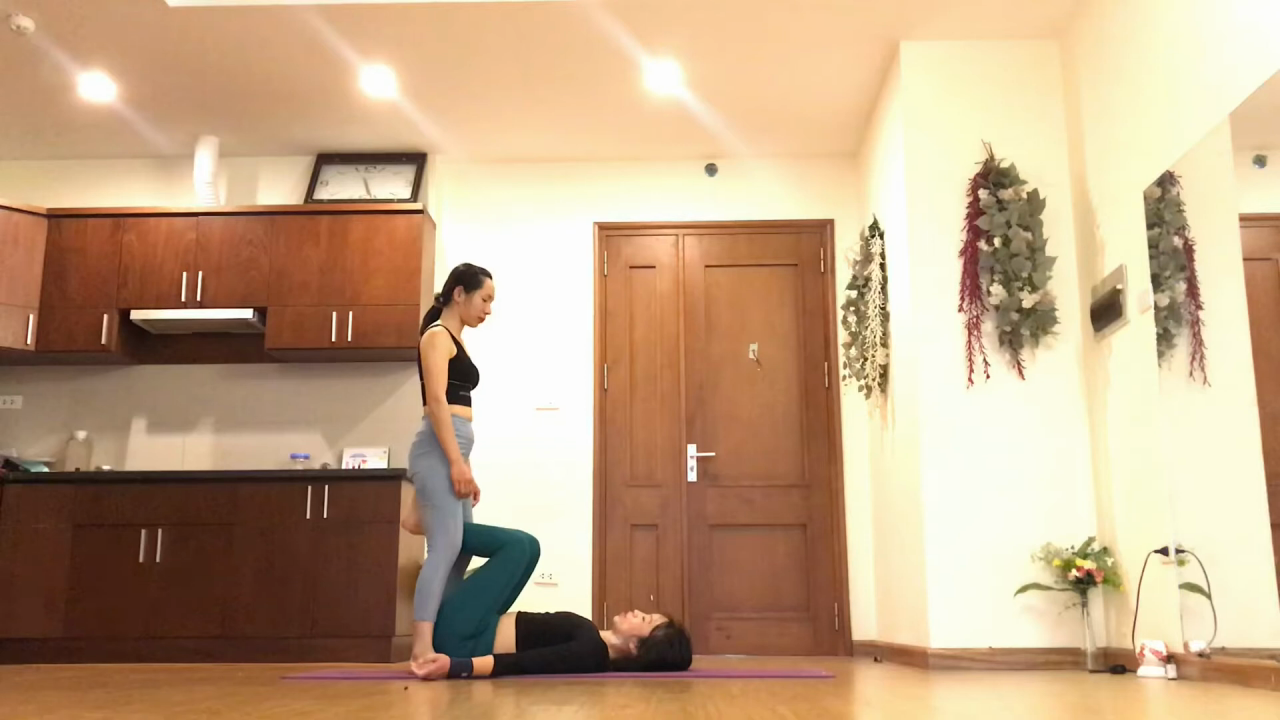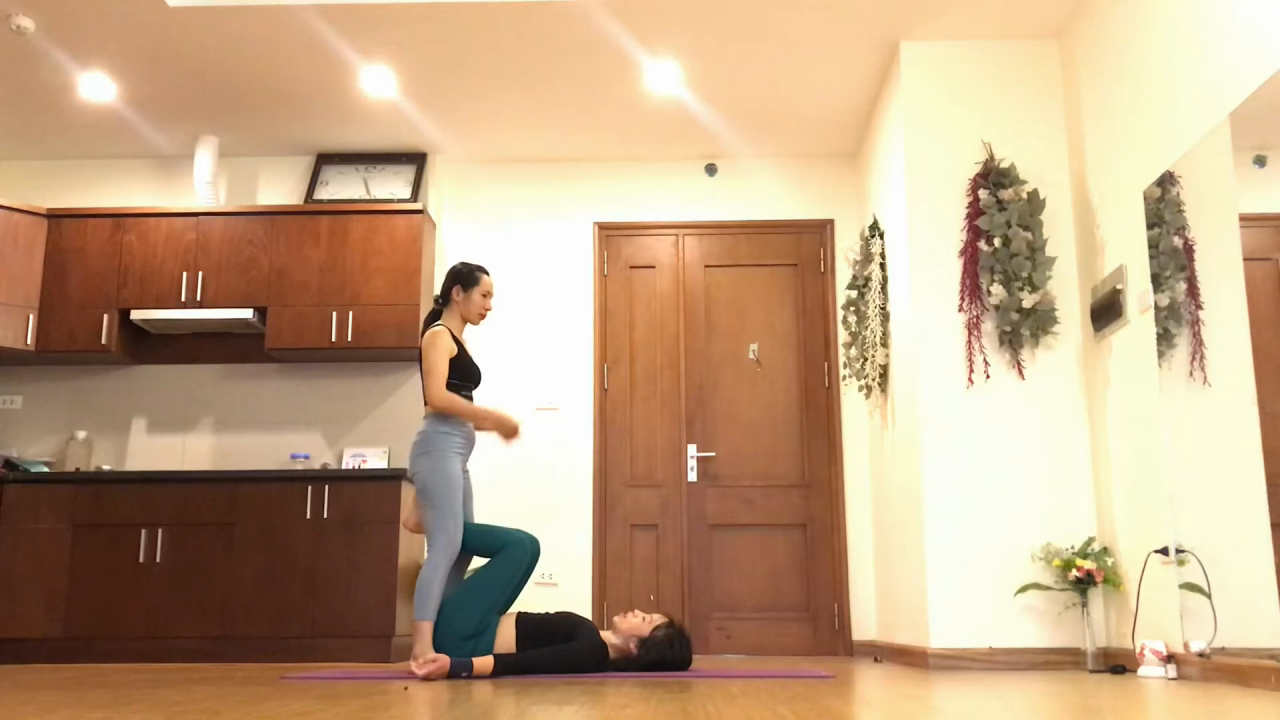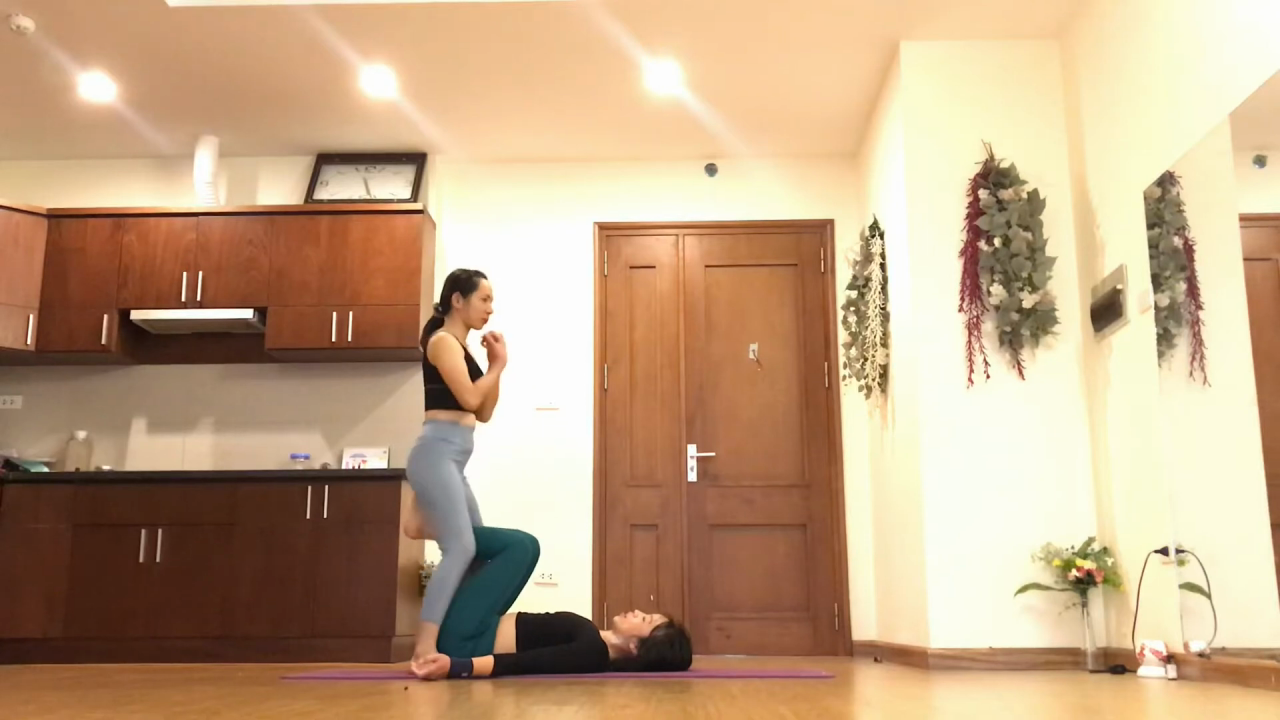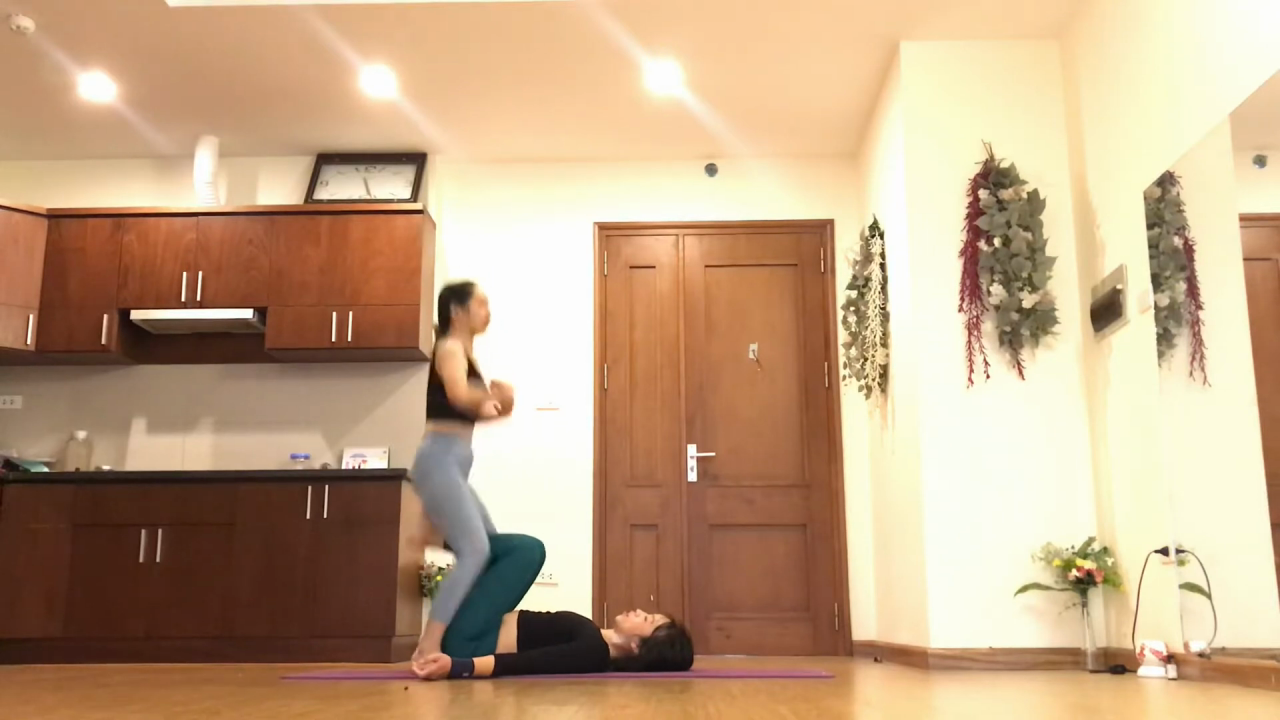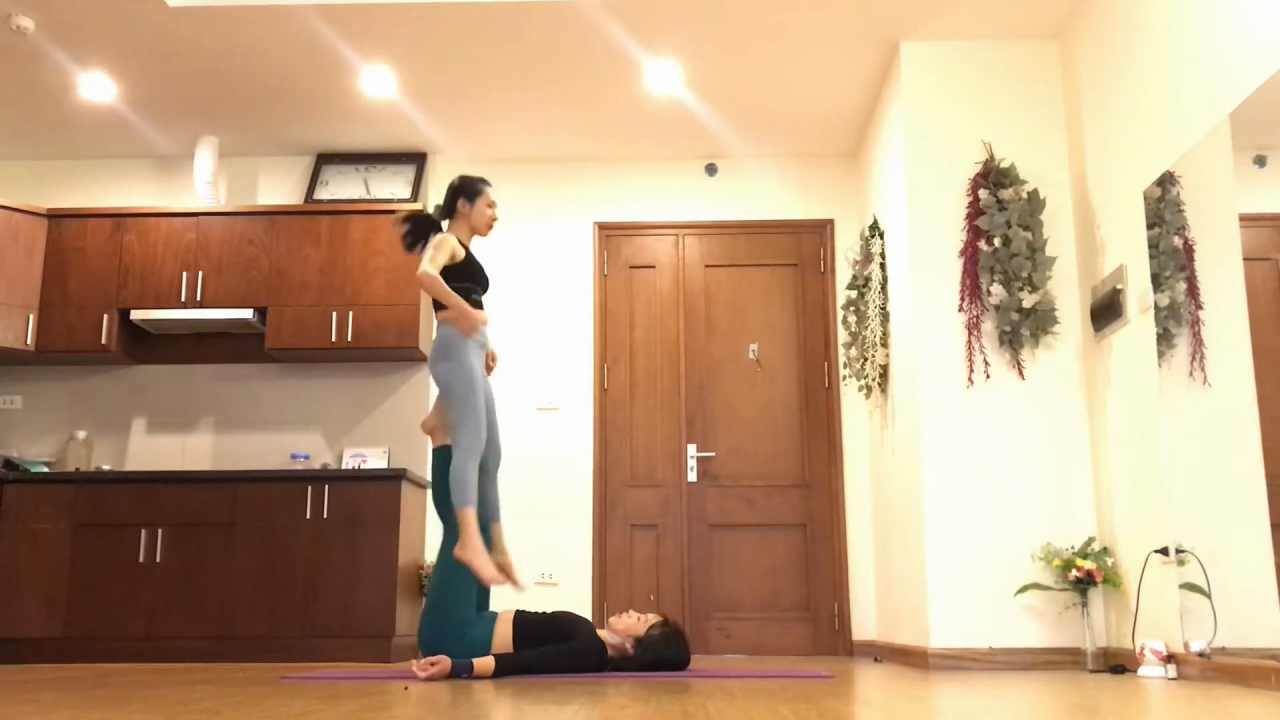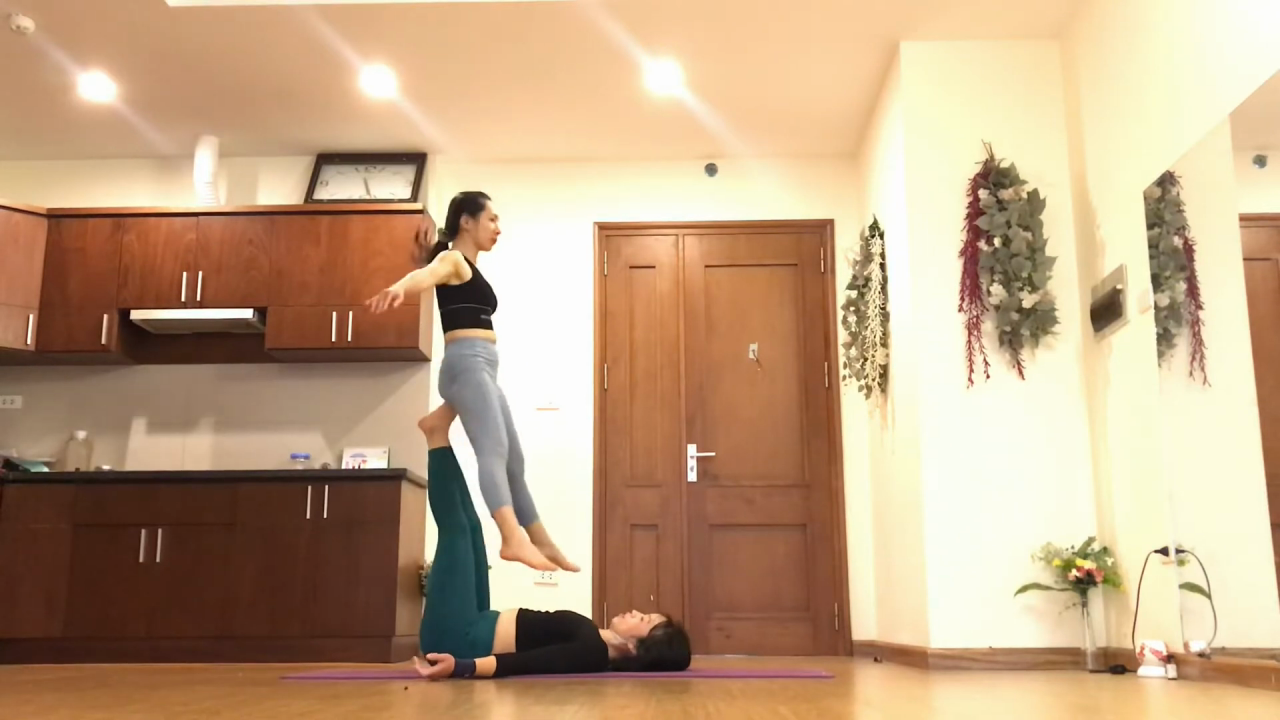
dt=0.4s
person 1, frame 1
left shoulder: (454, 341)
right shoulder: (437, 335)
right elbow: (436, 401)
left wrist: (463, 466)
right wrist: (457, 462)
left hip: (451, 451)
right hip: (439, 450)
left knee: (461, 550)
right knee: (445, 547)
right ankle: (422, 648)
person 1, frame 2
left shoulder: (457, 340)
right shoulder: (438, 334)
right elbow: (436, 396)
left wrist: (489, 421)
right wrist: (493, 417)
left hip: (454, 451)
right hip: (440, 447)
left knee: (462, 549)
right knee: (445, 546)
right ankle: (423, 648)
person 1, frame 3
left shoulder: (460, 346)
right shoulder: (443, 341)
left elbow: (484, 413)
right elbow: (469, 397)
left wrist: (496, 364)
right wrist: (498, 366)
left hip: (452, 460)
right hip: (437, 454)
left knee: (472, 551)
right knee: (460, 550)
right ankle: (425, 648)
person 1, frame 4
left shoulder: (466, 358)
right shoulder: (450, 350)
left elbow: (473, 412)
right elbow: (458, 392)
left wrist: (496, 405)
right wrist: (497, 395)
left hip: (452, 469)
right hip: (438, 465)
left knee: (492, 548)
right knee: (474, 550)
right ankle: (428, 647)
person 1, frame 5
left shoulder: (464, 251)
right shoulder: (445, 241)
right elbow: (425, 274)
left wrist: (484, 343)
right wrist: (462, 309)
left hip: (469, 353)
right hip: (456, 349)
left knee: (490, 453)
right knee: (471, 442)
left ankle: (496, 547)
right ankle: (470, 538)
person 1, frame 6
left shoulder: (470, 269)
right shoulder: (452, 260)
right elbow: (422, 276)
right wrist: (399, 288)
left hip: (483, 368)
right hip: (467, 364)
left knee: (513, 461)
right knee: (494, 450)
left ankle: (540, 542)
right ankle: (514, 538)
person 2, frame 1
left shoulder: (592, 653)
right shoulder: (595, 642)
left elbow: (521, 664)
left wrist: (455, 666)
left hip: (463, 640)
right hip: (477, 635)
left knee: (521, 546)
right knee: (523, 548)
person 2, frame 2
left shoulder: (592, 653)
right shoulder: (594, 642)
left elbow: (519, 664)
left wrist: (456, 666)
left hip: (463, 640)
right hip: (475, 637)
left knee: (521, 546)
right knee: (524, 547)
person 2, frame 3
left shoulder: (592, 653)
right shoulder: (594, 642)
left elbow: (519, 664)
left wrist: (456, 666)
left hip: (464, 640)
right hip: (471, 638)
left knee: (521, 546)
right knee: (523, 548)
person 2, frame 4
left shoulder: (594, 653)
right shoulder: (595, 642)
left elbow: (520, 664)
left wrist: (457, 666)
left hip: (466, 642)
right hip: (475, 640)
left knee: (528, 550)
right knee: (527, 551)
person 2, frame 5
left shoulder: (590, 651)
right shoulder: (593, 643)
left elbow: (518, 664)
left wrist: (458, 666)
left hip: (454, 641)
left knee: (462, 531)
left ankle: (442, 435)
person 2, frame 6
left shoulder: (592, 653)
right shoulder: (593, 640)
left elbow: (519, 664)
left wrist: (460, 666)
left hip: (456, 642)
right hip: (469, 634)
left knee: (455, 529)
left ankle: (438, 434)
